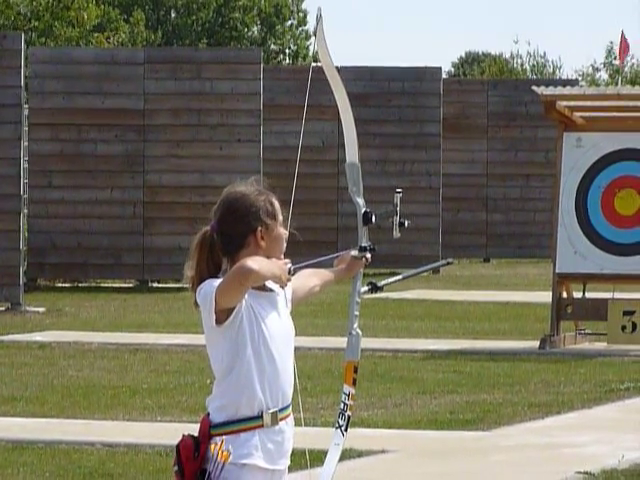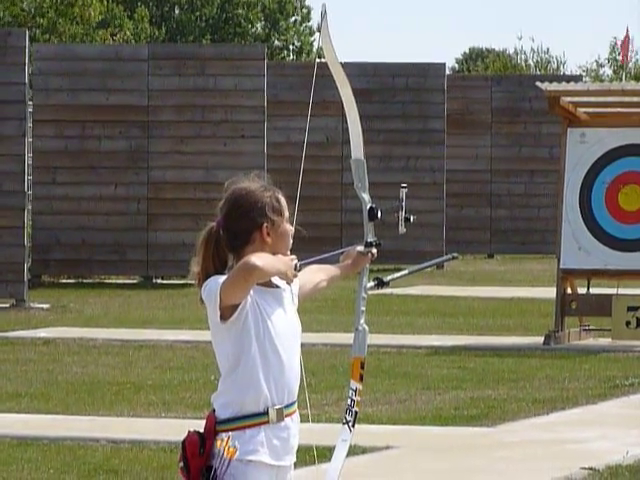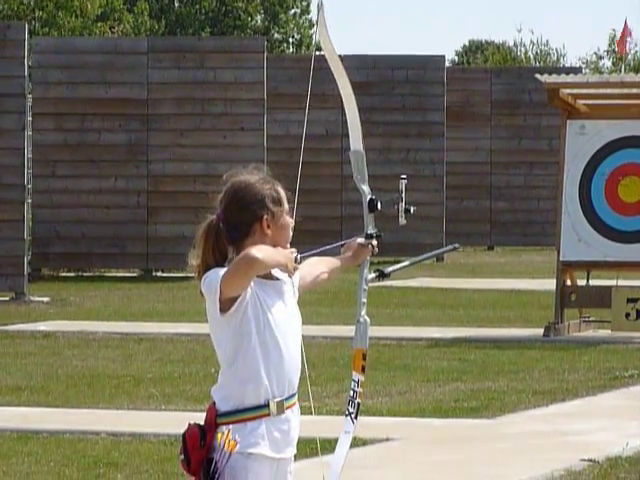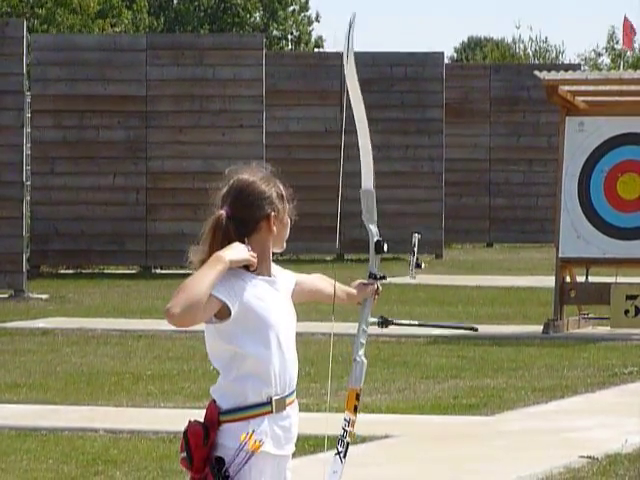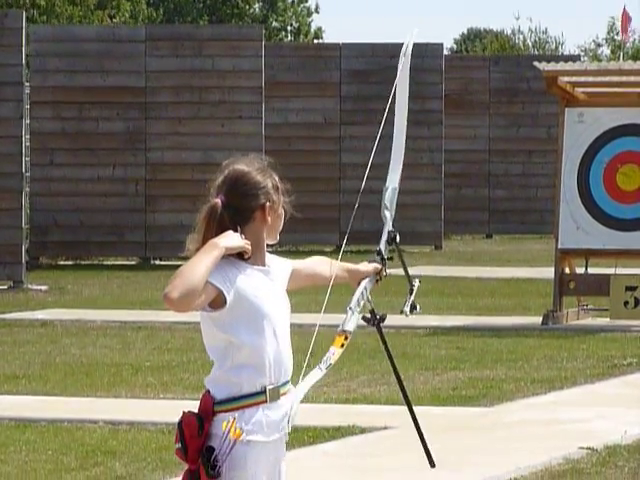
dt=0.4s
person 1, frame 1
left shoulder: (276, 290)
right shoulder: (215, 295)
left elbow: (309, 281)
right elbow: (247, 270)
left wrist: (341, 271)
right wrist: (272, 268)
left hip: (274, 442)
right hip: (240, 452)
person 1, frame 2
left shoulder: (283, 286)
right shoulder: (221, 292)
left elbow: (315, 276)
right elbow: (251, 267)
left wrist: (345, 267)
right wrist: (278, 264)
left hip: (281, 437)
right hip: (245, 446)
person 1, frame 3
left shoulder: (283, 278)
right shoulder: (221, 284)
left elbow: (316, 268)
right elbow: (251, 259)
left wrist: (346, 258)
right wrist: (280, 257)
left hip: (280, 430)
right hip: (244, 439)
person 1, frame 4
left shoulder: (277, 278)
right shoulder: (227, 287)
left elbow: (312, 284)
right elbow: (177, 312)
left wrist: (351, 294)
right wrist: (221, 259)
left hip: (277, 429)
right hip: (245, 435)
person 1, frame 5
left shoulder: (273, 268)
right shoulder: (223, 276)
left elbow: (315, 267)
right elbow: (176, 297)
left wrist: (355, 271)
right wrist: (216, 246)
left hip: (272, 418)
right hip: (239, 426)
